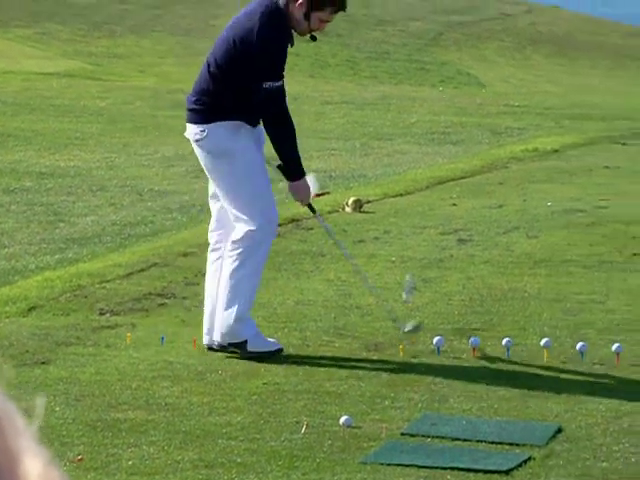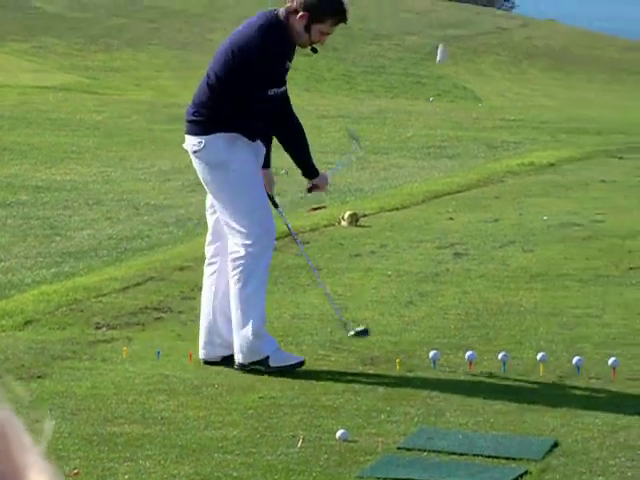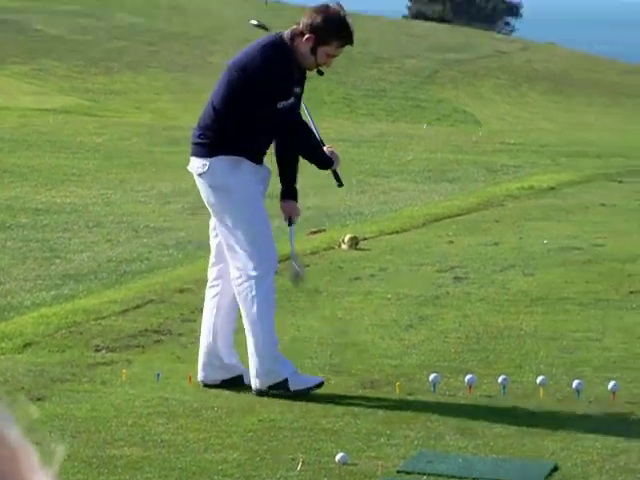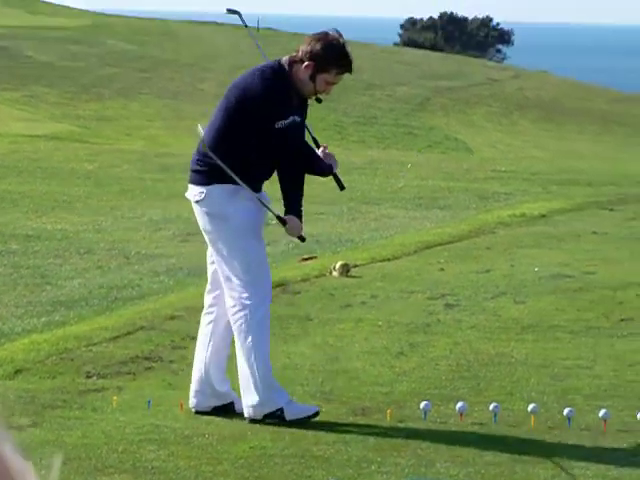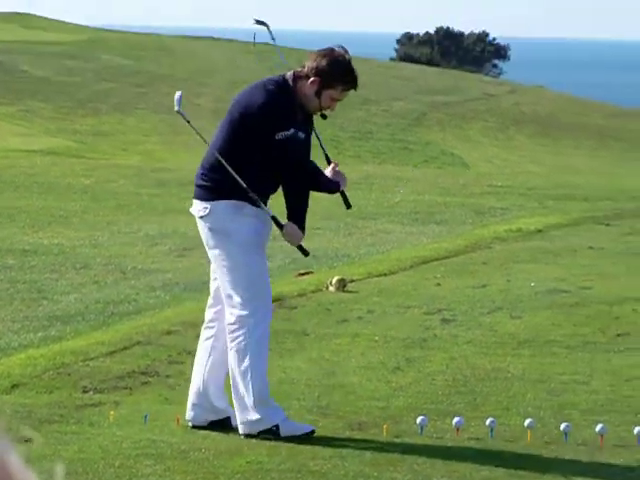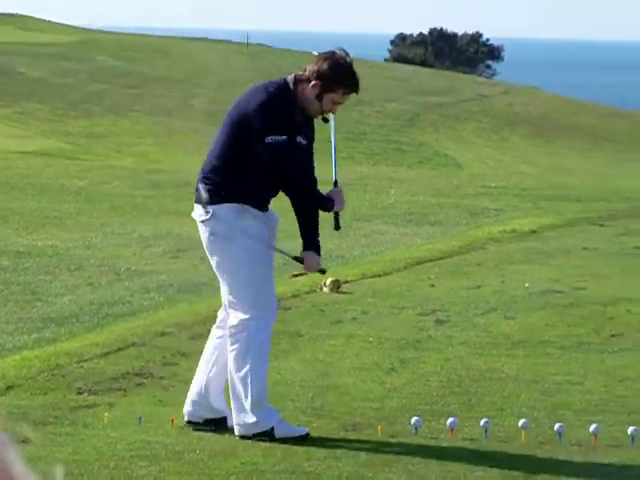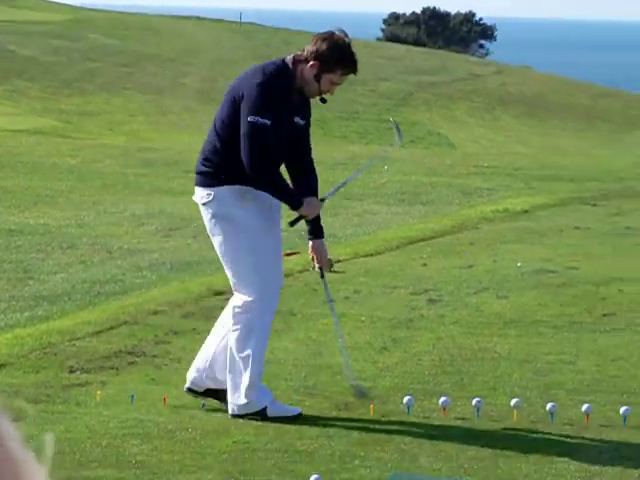
dt=0.1s
person 1, frame 1
right shoulder: (265, 32)
right elbow: (274, 110)
right wrist: (295, 175)
left hip: (229, 124)
right hip: (219, 127)
left knee: (229, 227)
right knee: (259, 221)
left ankle: (222, 326)
right ankle: (232, 327)
person 1, frame 2
left shoulder: (278, 39)
right shoulder: (264, 43)
left elbow: (273, 113)
right elbow: (281, 116)
left wrist: (264, 163)
right wrist: (312, 173)
left hip: (232, 140)
right hip: (218, 141)
left knee: (226, 243)
right knee: (254, 238)
left ankle: (216, 343)
right ankle: (252, 346)
person 1, frame 3
left shoulder: (289, 64)
right shoulder: (269, 63)
left elbow: (284, 132)
right elbow: (292, 131)
left wrist: (289, 193)
right wrist: (326, 160)
left hip: (236, 163)
right hip: (223, 163)
left knee: (229, 265)
right knee: (256, 262)
left ankle: (216, 366)
right ankle: (268, 371)
person 1, frame 4
left shoulder: (294, 96)
right shoulder: (264, 87)
left elbow: (291, 159)
right elbow: (297, 153)
left wrist: (294, 213)
right wrist: (327, 165)
left hip: (242, 192)
right hip: (220, 191)
left knee: (225, 293)
right knee: (251, 291)
left ankle: (208, 393)
right ankle: (262, 400)
person 1, frame 5
left shoulder: (300, 112)
right shoulder: (267, 101)
left elbow: (296, 173)
right elbow: (298, 168)
left wrist: (296, 223)
right wrist: (334, 183)
left hip: (246, 208)
right hip: (225, 207)
left knee: (226, 309)
right knee: (251, 308)
left ankle: (205, 408)
right ankle: (258, 416)
person 1, frame 6
left shoulder: (303, 119)
right shoulder: (266, 104)
left elbow: (301, 179)
right elbow: (286, 177)
left wrist: (311, 246)
right wrist: (329, 202)
left hip: (253, 213)
right hip: (226, 211)
left knee: (238, 310)
right knee: (253, 311)
left ankle: (203, 406)
right ankle: (252, 418)
person 1, frame 7
left shoulder: (299, 99)
right shoulder: (264, 86)
left elbow: (301, 162)
right elbow: (255, 158)
left wrist: (316, 233)
right wrist: (298, 203)
left hip: (256, 194)
right hip: (228, 193)
left knee: (259, 289)
right knee: (257, 292)
left ankle: (208, 375)
right ankle: (247, 398)
